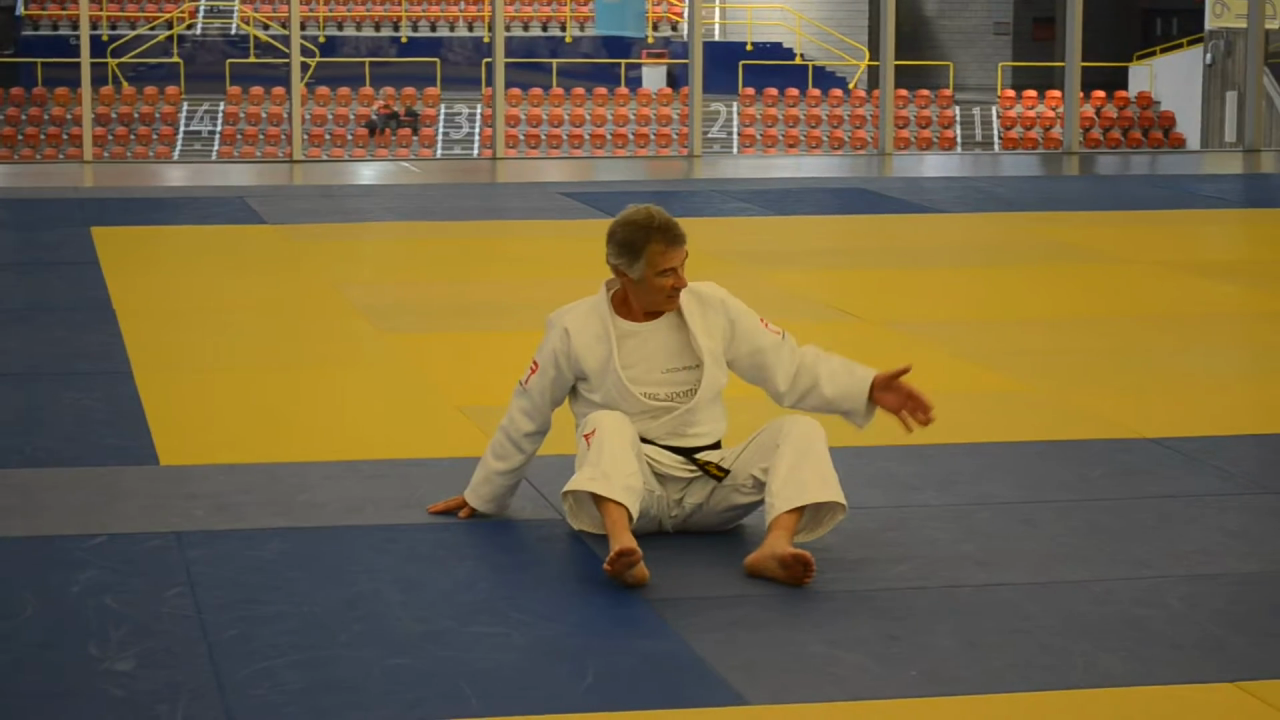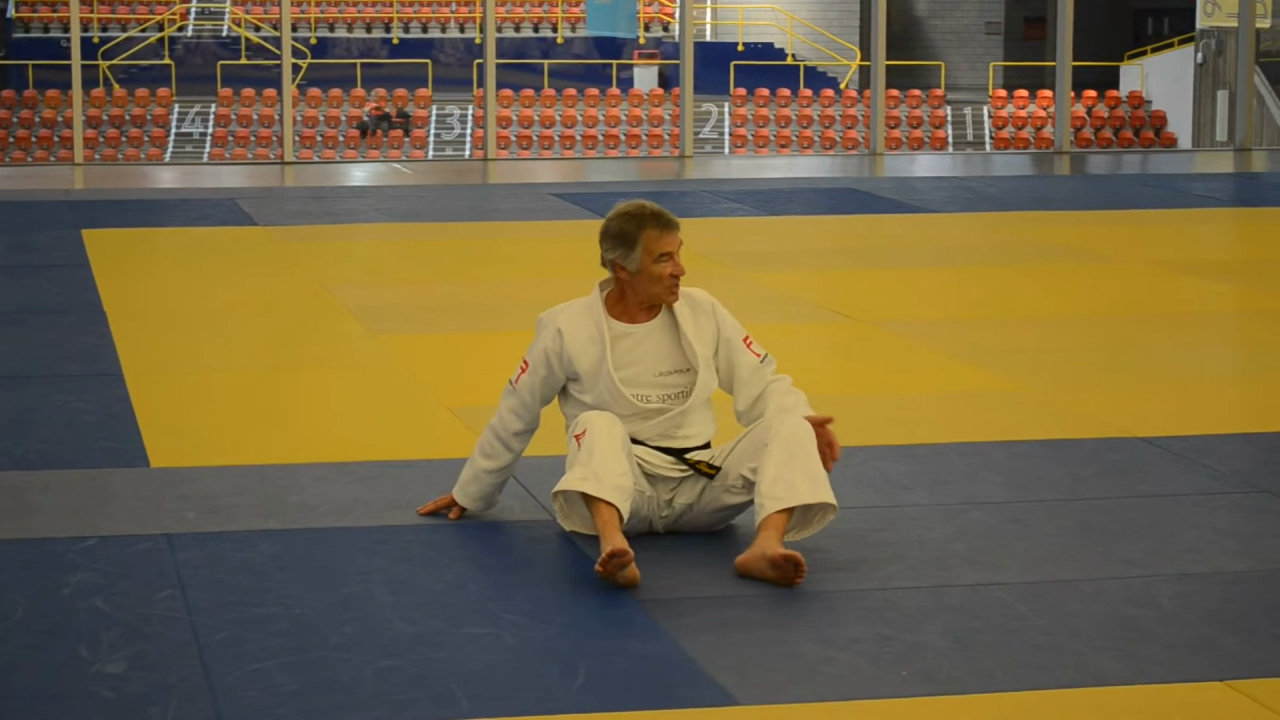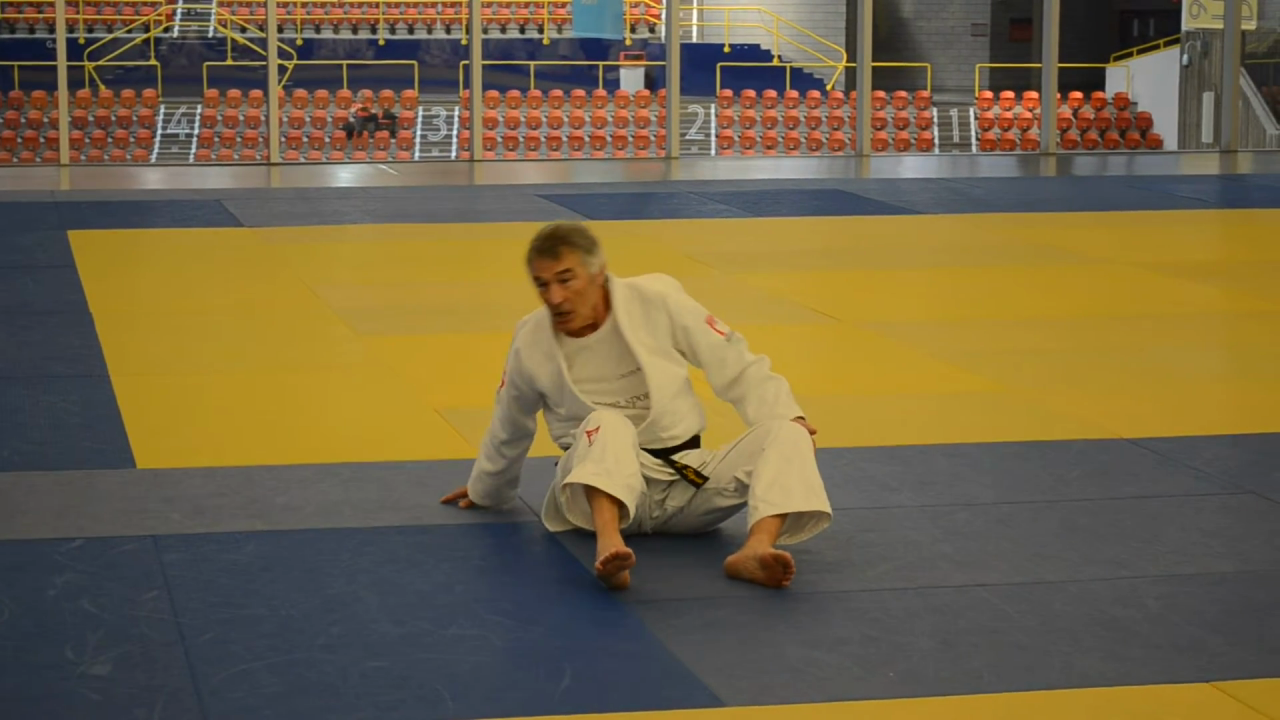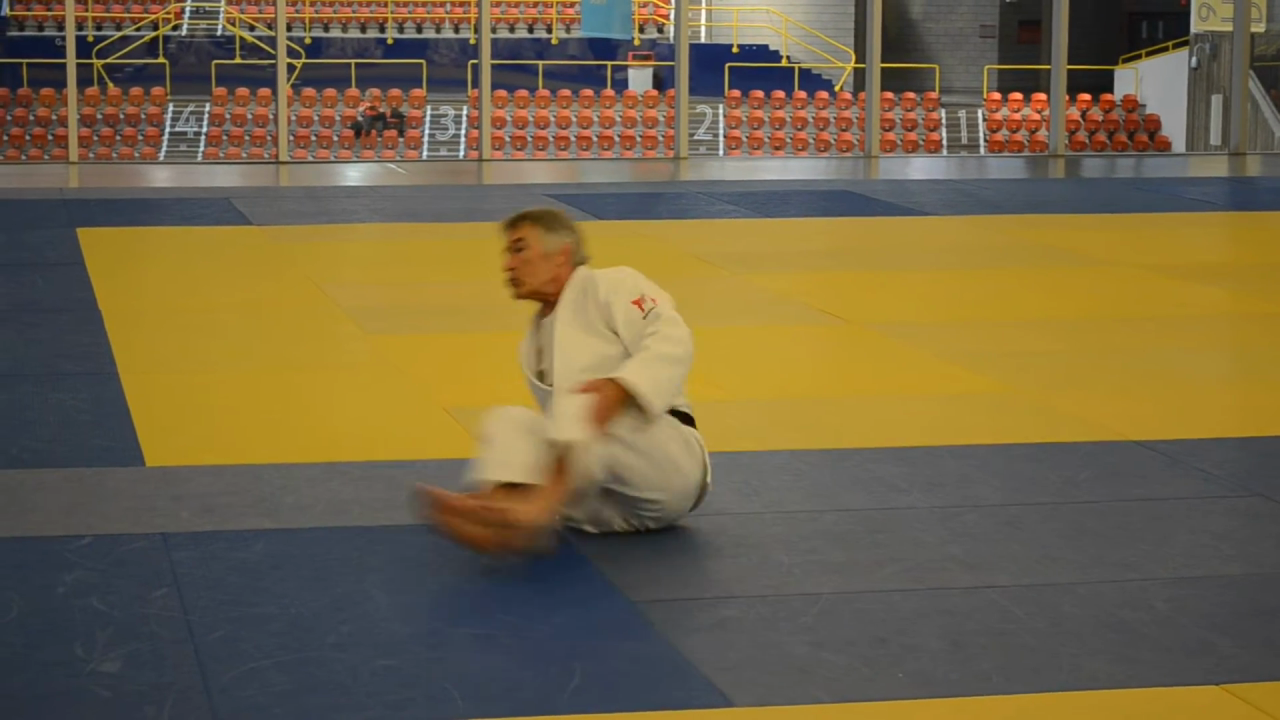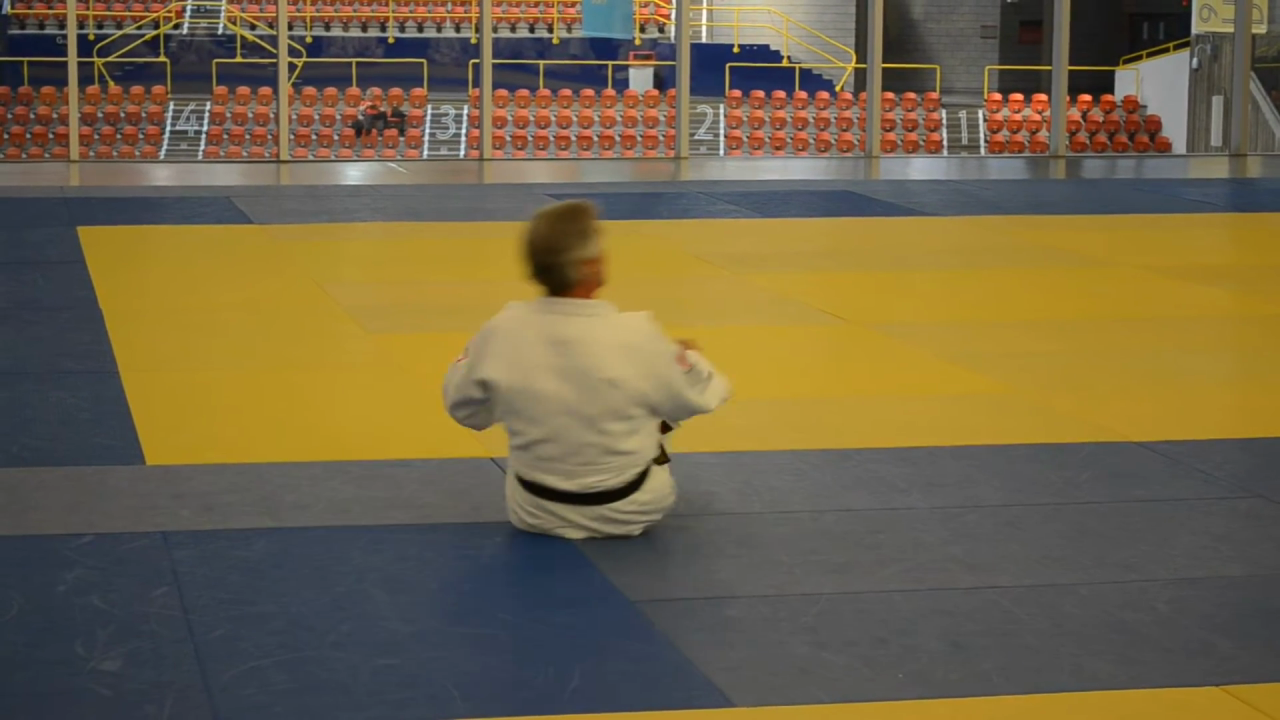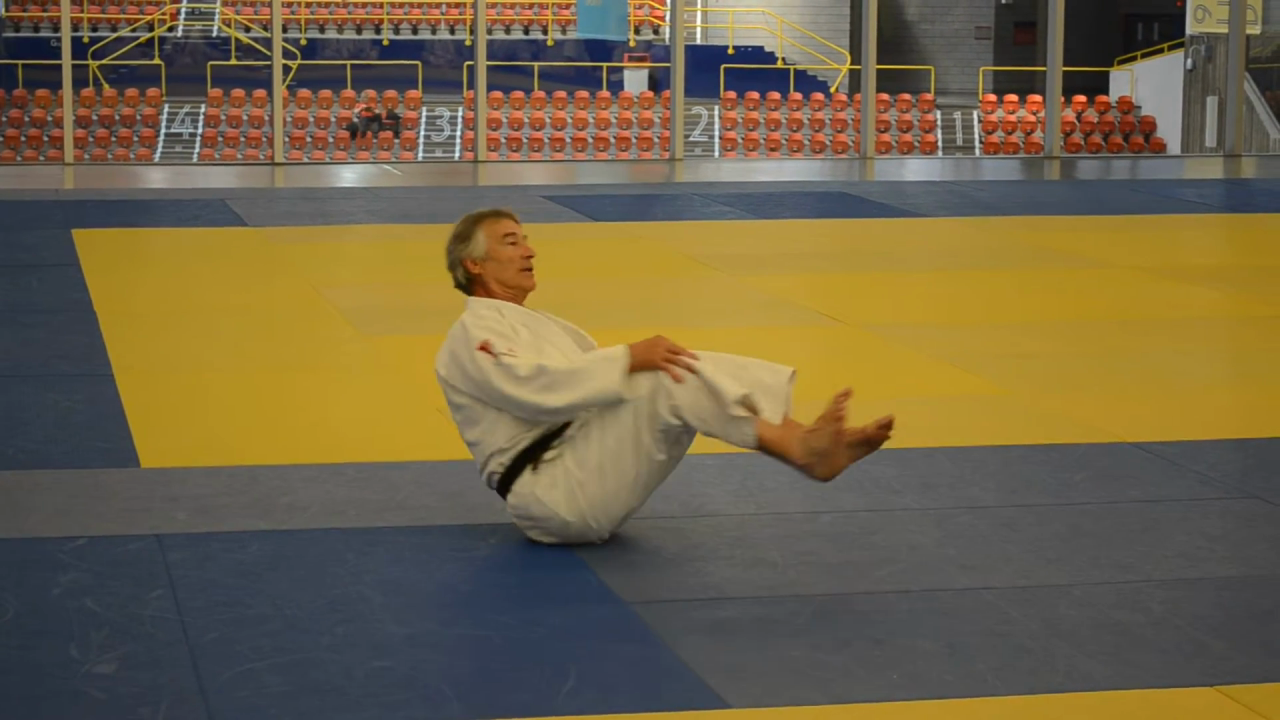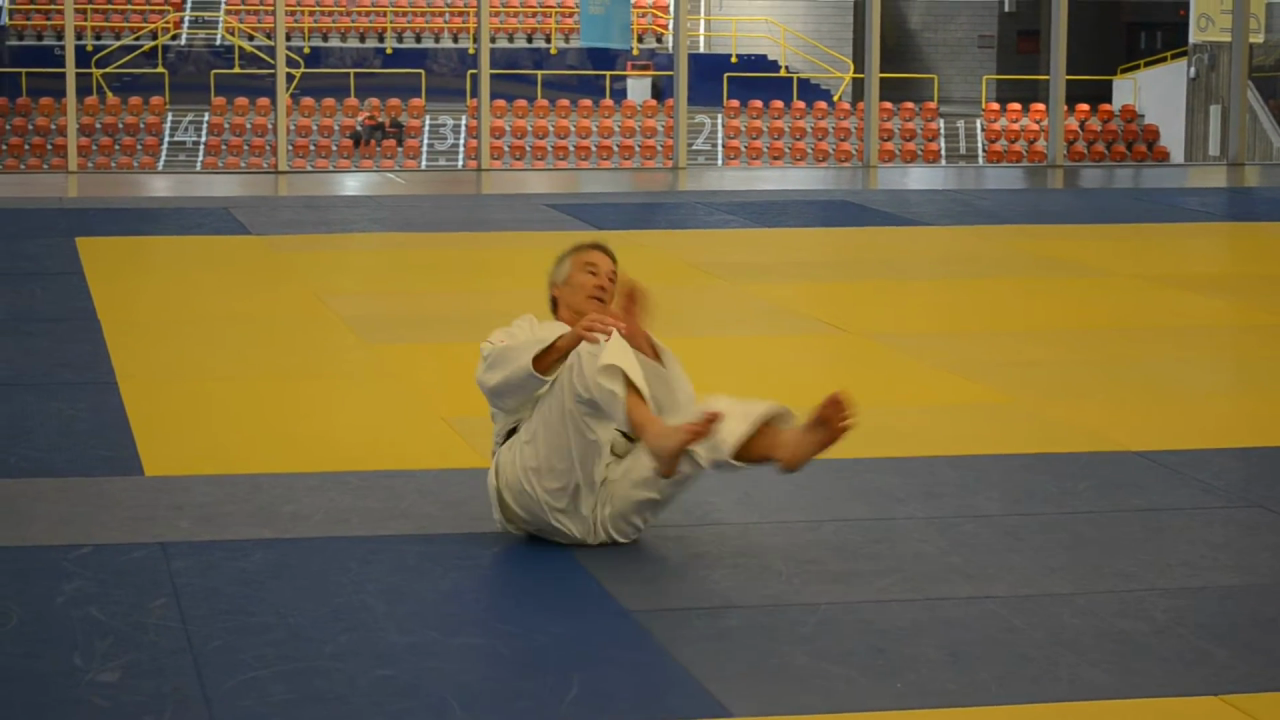
dt=0.5s
person 1, frame 1
left shoulder: (712, 305)
right shoulder: (574, 328)
left elbow: (789, 365)
right elbow: (525, 416)
left wrist: (867, 388)
right wrist: (482, 495)
left hip: (705, 483)
right hip: (629, 482)
left knee: (800, 432)
right knee: (605, 426)
left ankle: (773, 549)
right ankle: (622, 547)
person 1, frame 2
left shoulder: (703, 311)
right shoulder: (566, 329)
left elbow: (760, 382)
right elbow: (515, 417)
left wrist: (803, 419)
right wrist: (468, 494)
left hip: (695, 483)
right hip: (617, 481)
left knee: (789, 431)
right knee: (596, 427)
left ankle: (765, 548)
right ankle: (613, 546)
person 1, frame 3
left shoulder: (656, 297)
right shoulder: (532, 343)
left elbow: (735, 364)
right elbow: (511, 427)
left wrist: (788, 417)
right wrist: (483, 489)
left hip: (683, 477)
right hip: (597, 481)
left knee: (785, 436)
right knee: (607, 427)
left ankle: (755, 551)
right ankle: (609, 546)
person 1, frame 4
left shoulder: (611, 288)
right shoulder: (534, 344)
left elbow: (668, 343)
left wrist: (618, 388)
right wrist: (502, 480)
left hip: (667, 467)
left knee: (579, 407)
right knee: (508, 423)
left ankle: (532, 510)
person 1, frame 5
left shoulder: (503, 332)
right shoulder: (634, 338)
left elbow: (463, 403)
right elbow: (697, 397)
right wrist: (685, 357)
right hip: (629, 509)
person 1, frame 6
left shoulder: (525, 325)
right shoulder: (476, 331)
left elbow: (596, 403)
right elbow: (540, 392)
right wrist: (629, 358)
left hip: (586, 485)
right hip: (556, 497)
left knee: (683, 372)
right knee: (670, 380)
left ankle: (806, 444)
right ankle: (804, 451)
person 1, frame 7
left shoulder: (626, 350)
right shoulder: (525, 333)
left elbow: (675, 410)
right elbow: (500, 378)
left wrist: (641, 341)
right wrist: (566, 341)
left hip: (605, 507)
right hip: (541, 490)
left knee: (710, 414)
right knee: (601, 351)
left ankle: (783, 446)
right ankle: (660, 443)
